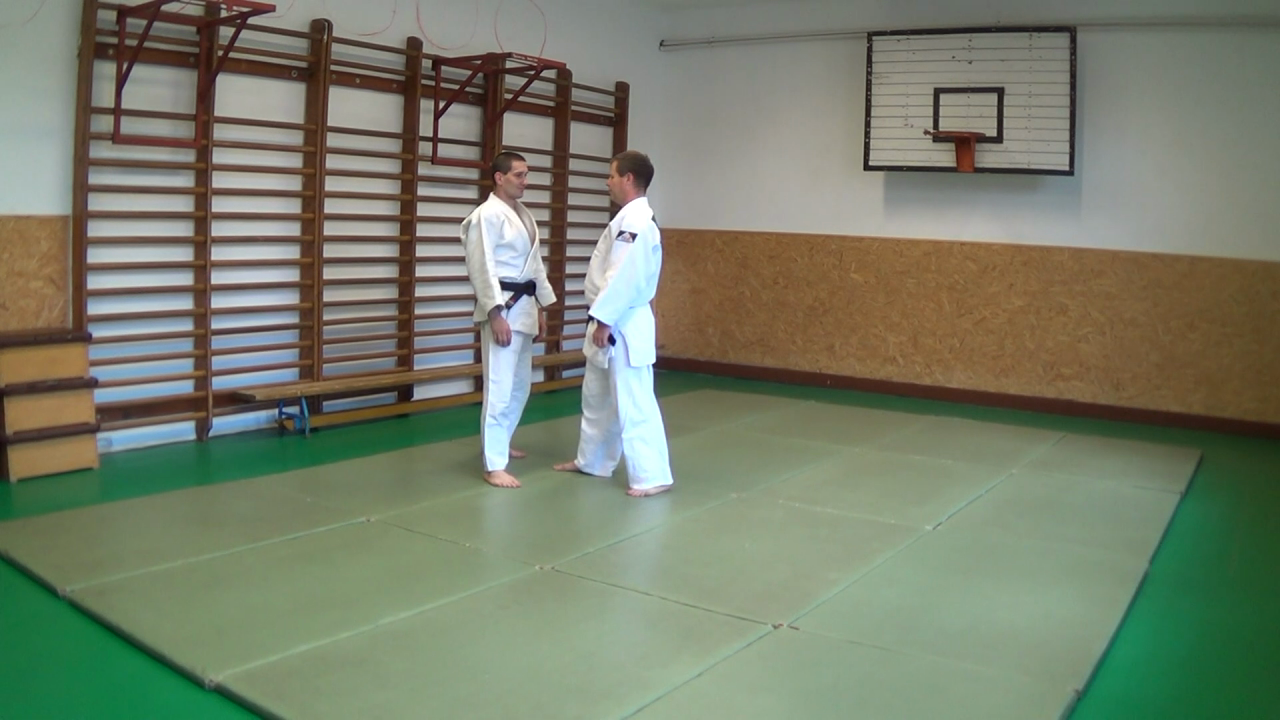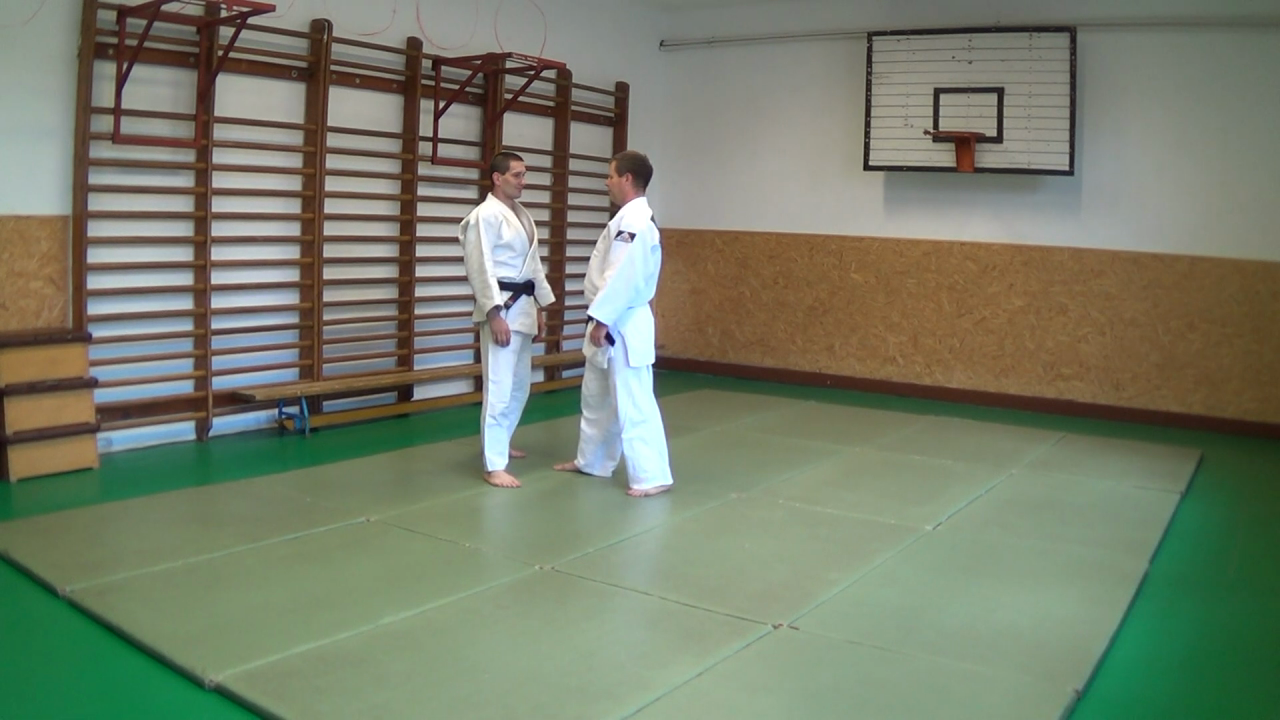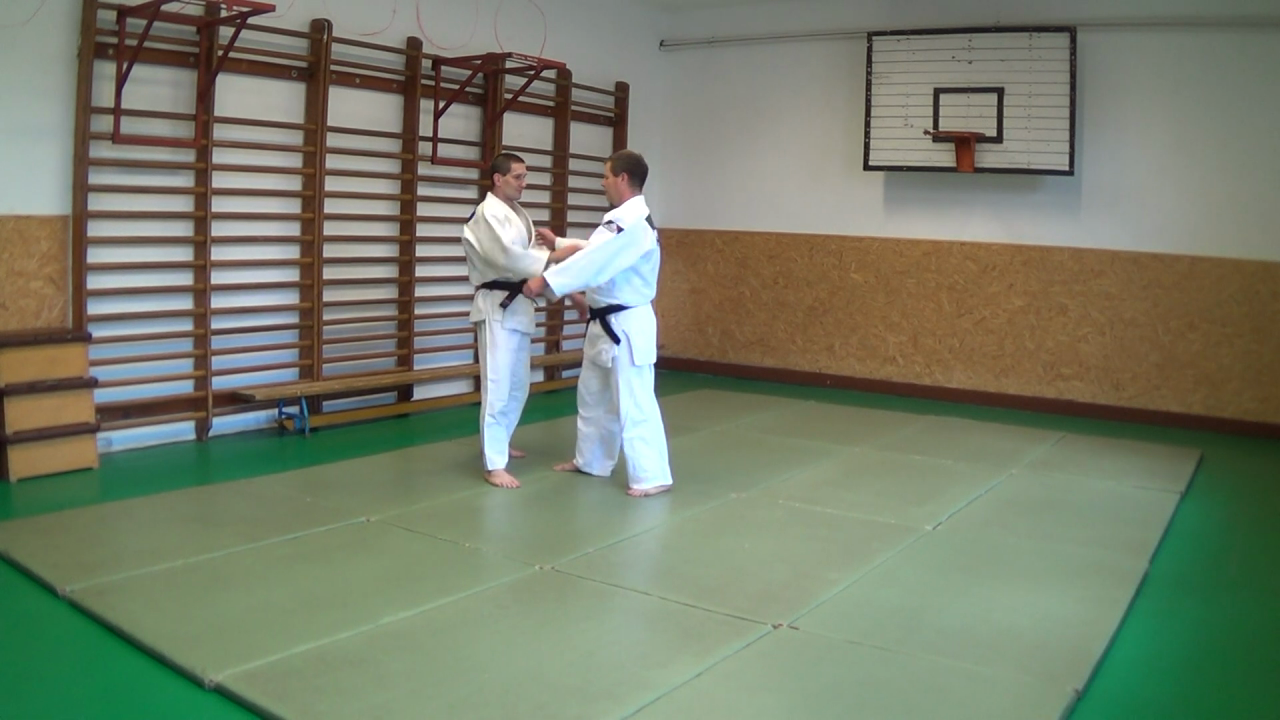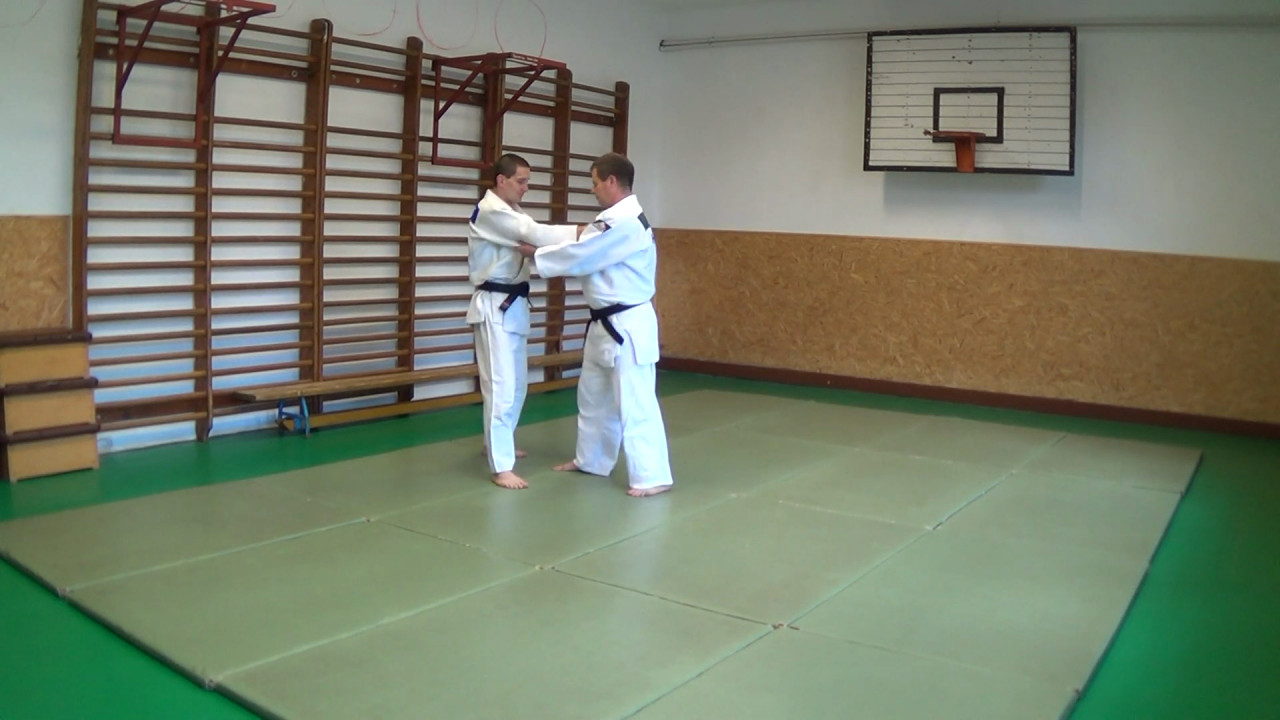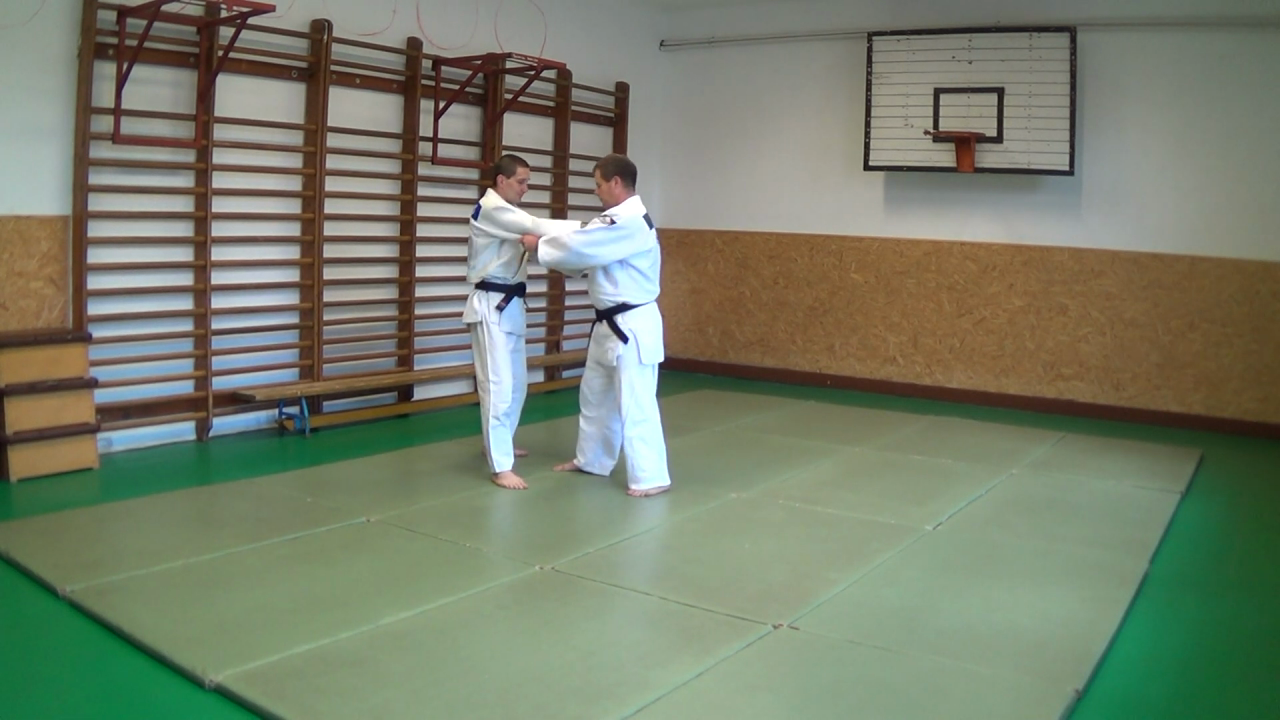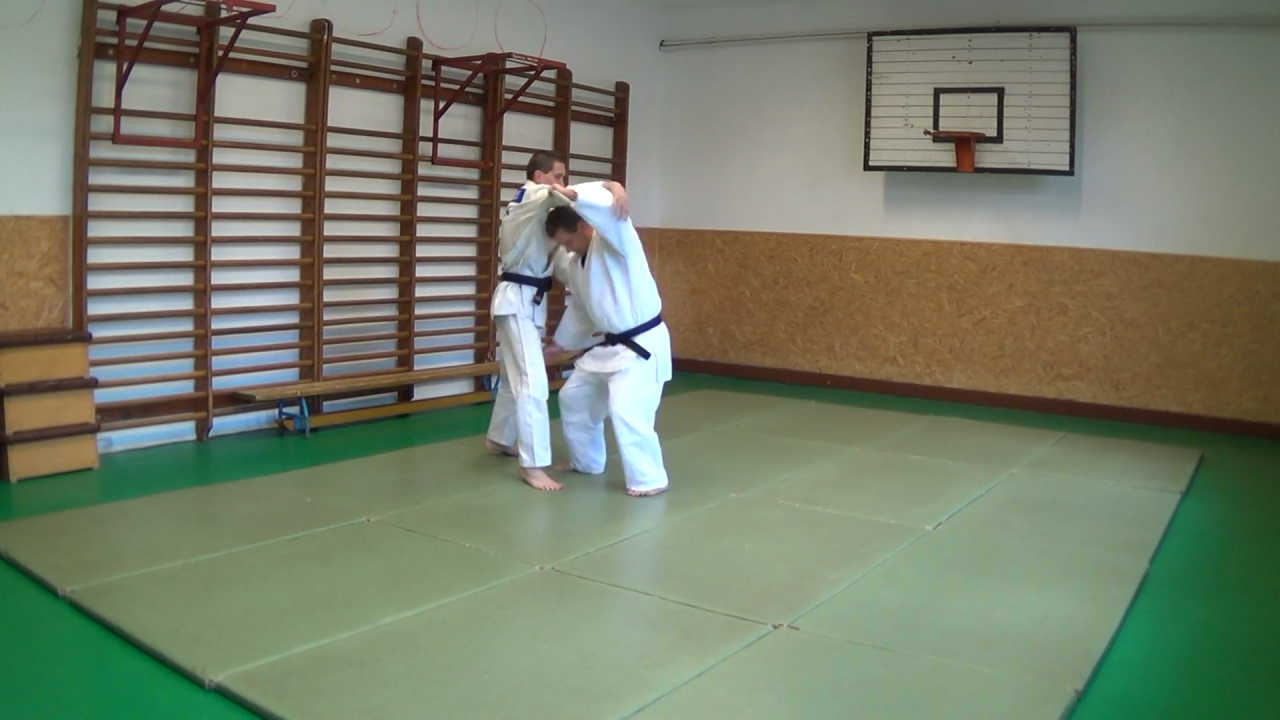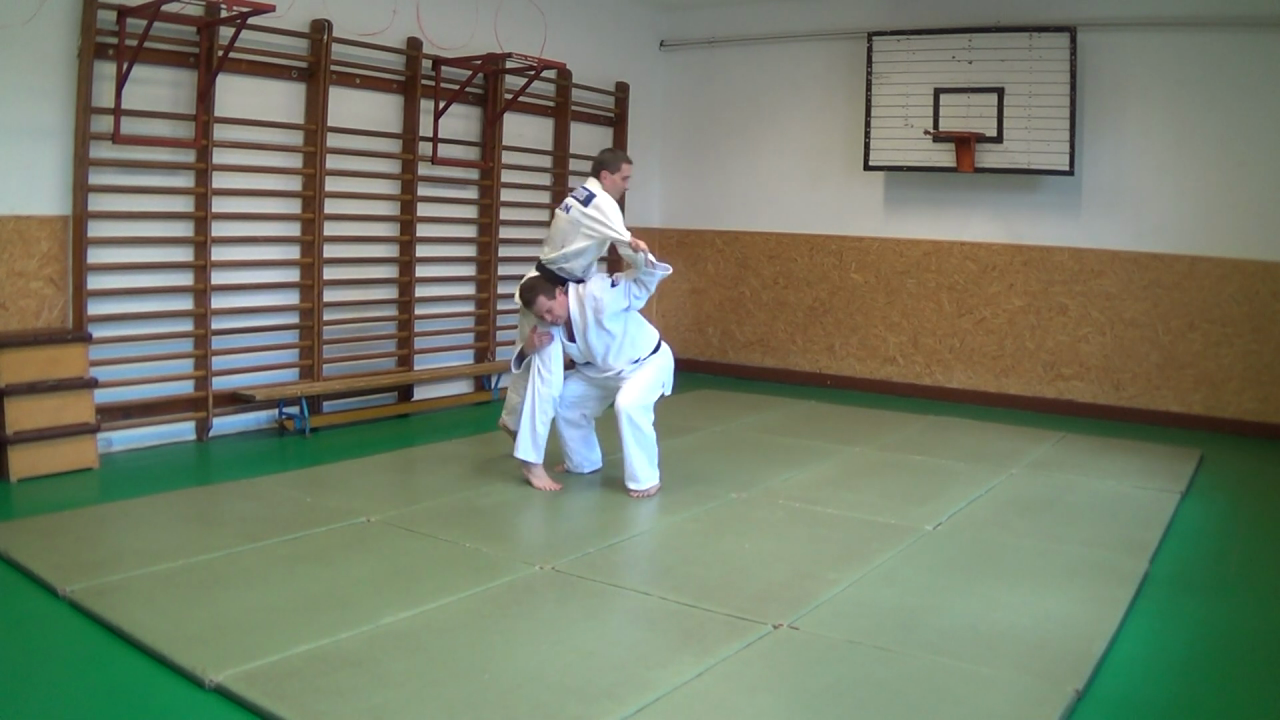
dt=0.5s
person 1, frame 1
left shoulder: (523, 214)
right shoulder: (487, 215)
right elbow: (482, 269)
left wrist: (540, 308)
right wrist: (496, 314)
left hip: (524, 305)
right hip: (501, 307)
left knee: (520, 384)
right knee: (499, 386)
left ankle: (500, 443)
right ankle: (494, 465)
person 1, frame 2
left shoulder: (521, 214)
right shoulder: (485, 215)
right elbow: (480, 269)
left wrist: (539, 308)
right wrist: (494, 314)
left hip: (523, 305)
right hip: (500, 307)
left knee: (519, 384)
right knee: (500, 386)
left ankle: (499, 442)
right ankle: (494, 465)
person 1, frame 3
left shoulder: (518, 215)
right shoulder: (489, 213)
left elbow: (535, 255)
right elbow: (509, 256)
right wrist: (557, 255)
left hip: (519, 305)
right hip: (496, 306)
left knee: (517, 384)
right knee: (497, 385)
left ankle: (497, 443)
right ankle: (495, 465)
person 1, frame 4
left shoulder: (511, 213)
right shoulder: (489, 212)
left elbow: (534, 240)
right elbow: (536, 235)
left wrist: (580, 237)
right wrist: (582, 231)
left hip: (513, 306)
right hip: (494, 307)
left knee: (516, 384)
right knee: (501, 386)
left ankle: (496, 443)
right ankle: (501, 467)
person 1, frame 5
left shoulder: (511, 214)
right shoulder: (490, 209)
right elbow: (539, 228)
left hip: (510, 306)
right hip: (490, 307)
left knee: (516, 382)
right knee: (498, 386)
left ankle: (499, 442)
right ankle: (500, 466)
person 1, frame 6
left shoulder: (541, 208)
right shoulder: (528, 197)
left elbow: (562, 248)
right elbow: (559, 194)
right wrist: (611, 189)
left hip: (527, 299)
right hip: (517, 300)
left knee: (515, 375)
right knee: (532, 380)
left ankle: (500, 437)
right ankle: (533, 465)
person 1, frame 7
left shoulder: (583, 198)
right shoulder: (599, 203)
right elbow: (627, 245)
left knee: (531, 364)
right knee: (548, 380)
left ankle: (512, 419)
right ankle: (532, 461)
person 2, frame 1
left shoulder: (635, 221)
right shoulder: (630, 218)
left elbow: (624, 278)
left wrist: (604, 320)
left hip: (624, 326)
right hip: (614, 323)
left knee: (634, 404)
right knee: (597, 397)
left ankle: (652, 477)
right ankle: (592, 461)
person 2, frame 2
left shoulder: (633, 221)
right shoulder: (630, 218)
left elbow: (622, 278)
left wrist: (601, 320)
right wrist: (601, 319)
left hip: (622, 327)
right hip: (613, 323)
left knee: (633, 404)
right knee: (596, 397)
left ankle: (651, 476)
right ankle: (591, 460)
person 2, frame 3
left shoulder: (629, 221)
right shoulder: (627, 218)
left elbow: (594, 261)
right elbow: (593, 252)
left wrist: (547, 279)
right wrist: (558, 243)
left hip: (626, 326)
right hip: (607, 324)
left knee: (634, 403)
right knee: (593, 395)
left ankle: (651, 476)
right ankle: (591, 460)
person 2, frame 4
left shoulder: (622, 222)
right shoulder: (622, 219)
left elbow: (578, 257)
right elbow: (587, 255)
left wrist: (536, 254)
right wrist: (544, 252)
left hip: (628, 325)
right hip: (608, 323)
left knee: (634, 403)
right knee: (594, 395)
left ankle: (651, 477)
right ankle: (591, 460)
person 2, frame 5
left shoulder: (628, 222)
right shoulder: (621, 219)
left elbow: (579, 246)
right elbow: (586, 258)
left wrist: (539, 244)
right wrist: (547, 246)
left hip: (632, 326)
right hip: (612, 325)
left knee: (635, 404)
right knee: (596, 395)
left ankle: (650, 477)
right ankle: (591, 460)
person 2, frame 6
left shoulder: (615, 233)
right shoulder: (577, 261)
left elbow: (608, 204)
right elbow: (580, 312)
left wrist: (571, 195)
right wrist: (562, 341)
left hip: (642, 344)
right hip: (610, 344)
left knee: (625, 411)
right knee: (574, 397)
left ankle: (649, 479)
right ankle: (586, 462)
person 2, frame 7
left shoulder: (595, 294)
right shoulder: (548, 327)
left elbow: (642, 281)
left wrist: (642, 257)
left hip: (647, 362)
left knee: (630, 405)
right knee: (566, 399)
left ankle: (645, 479)
right ankle: (584, 462)
